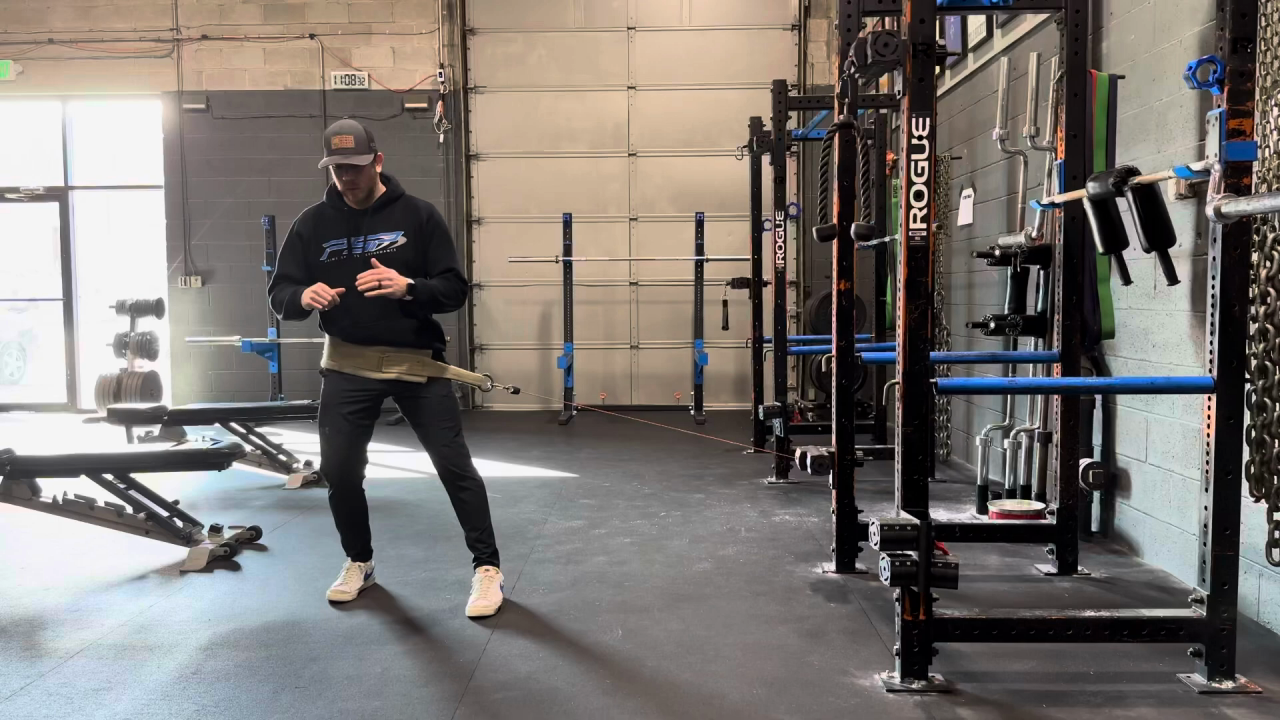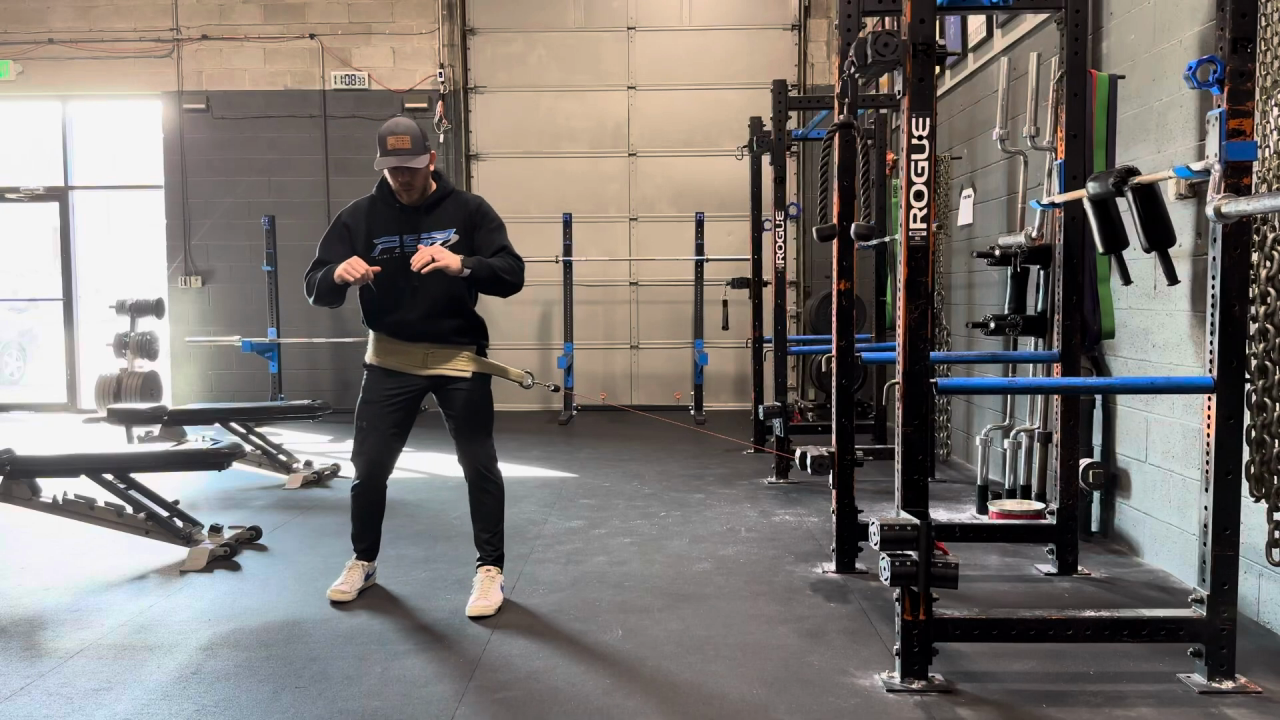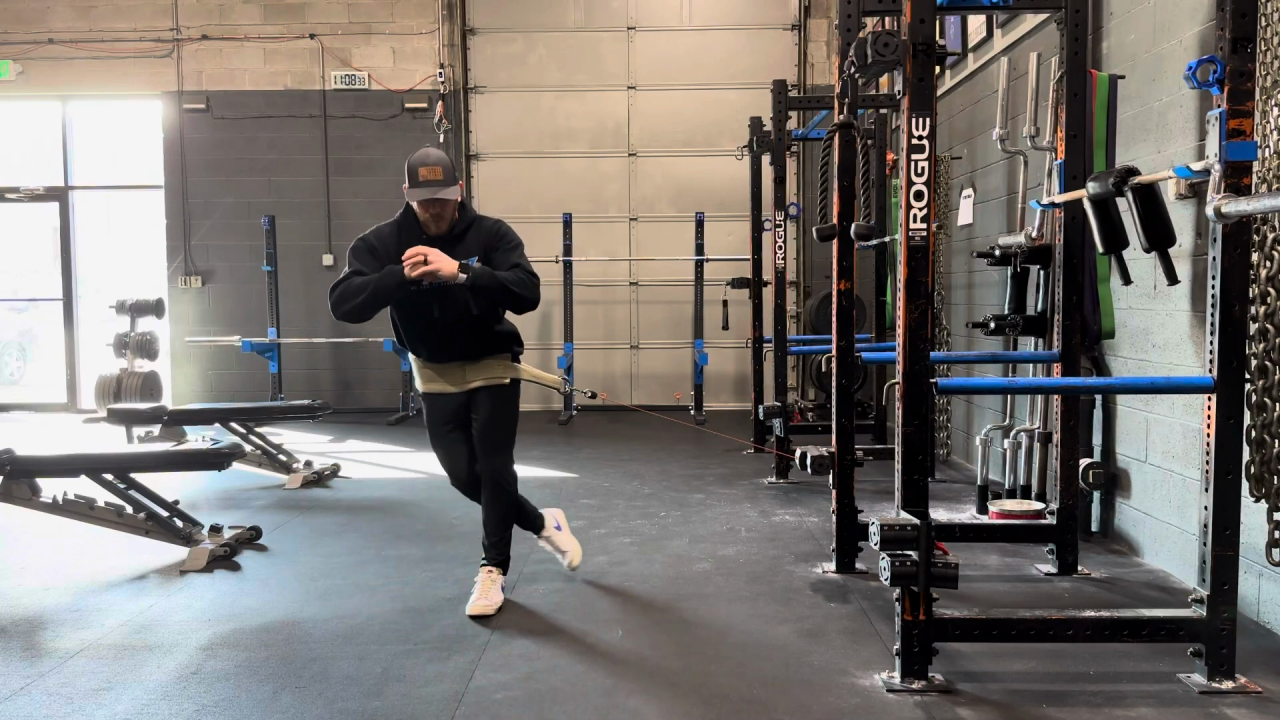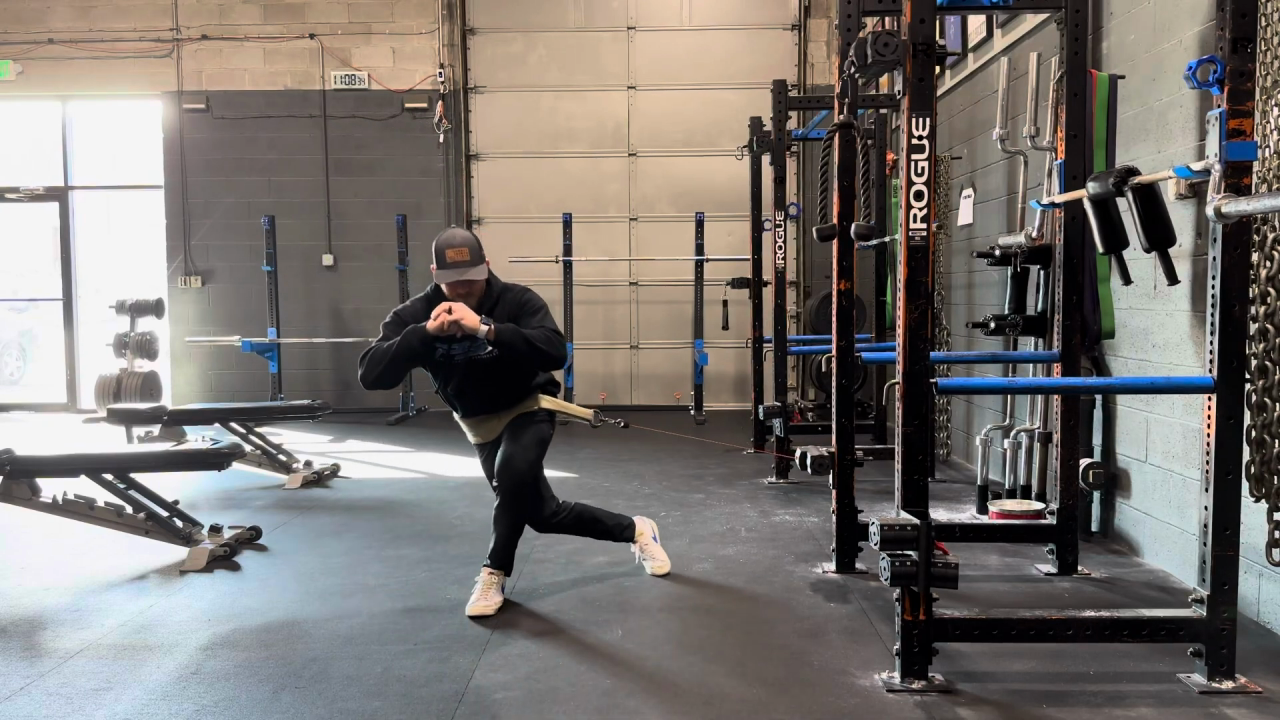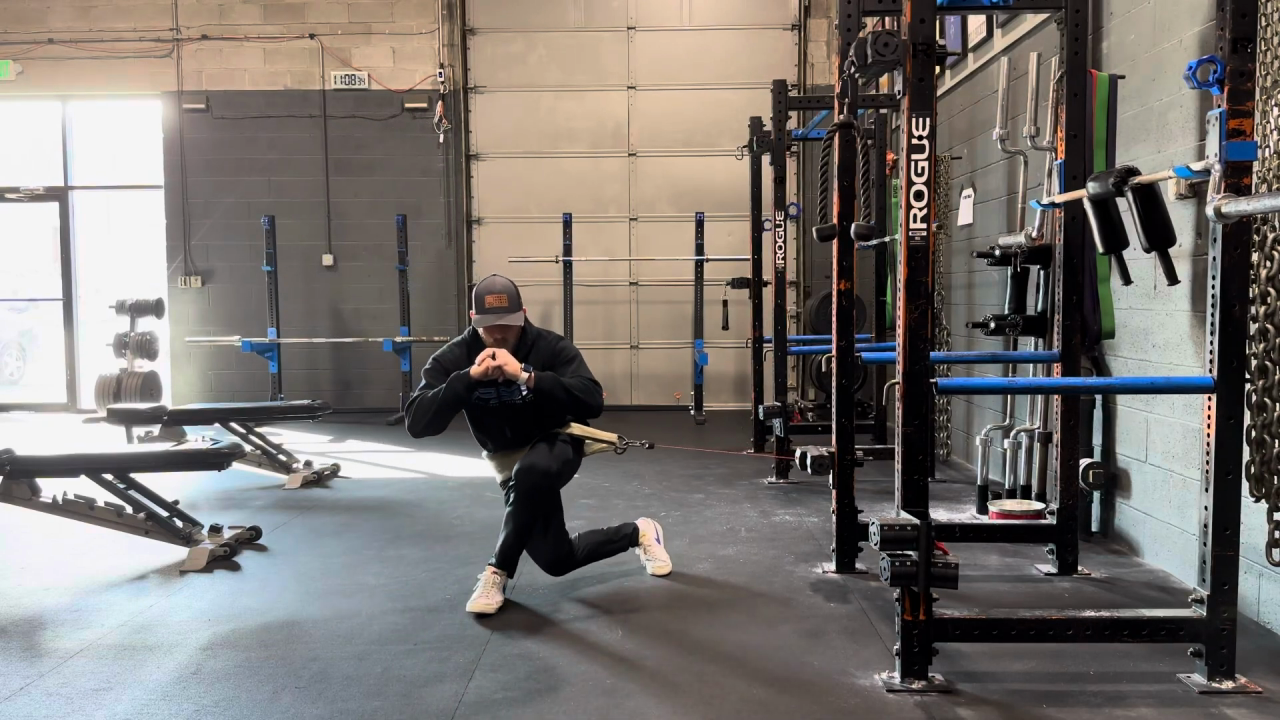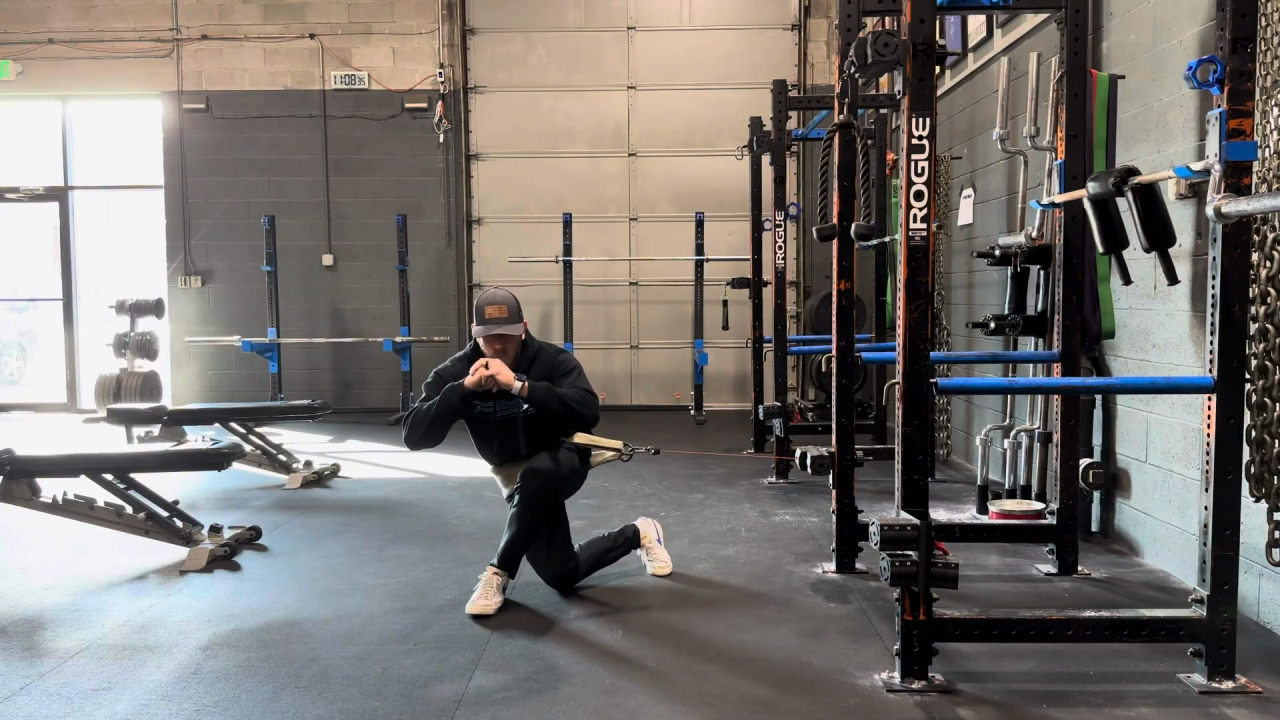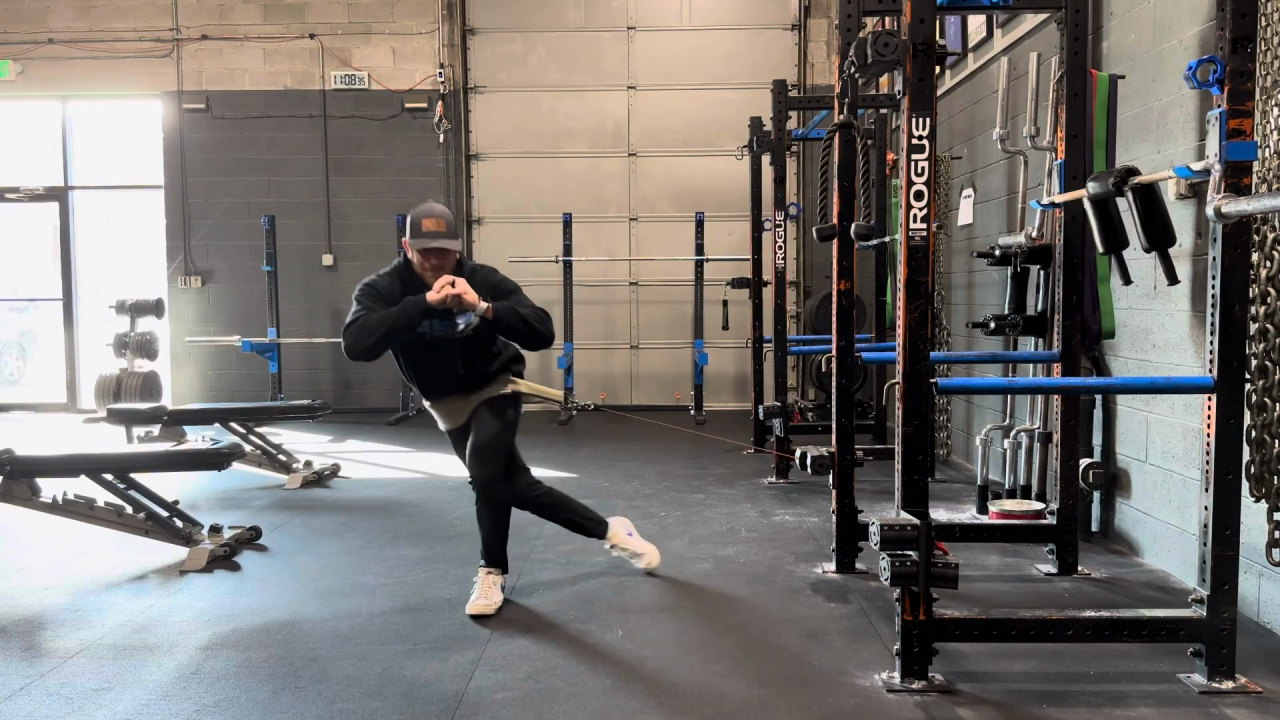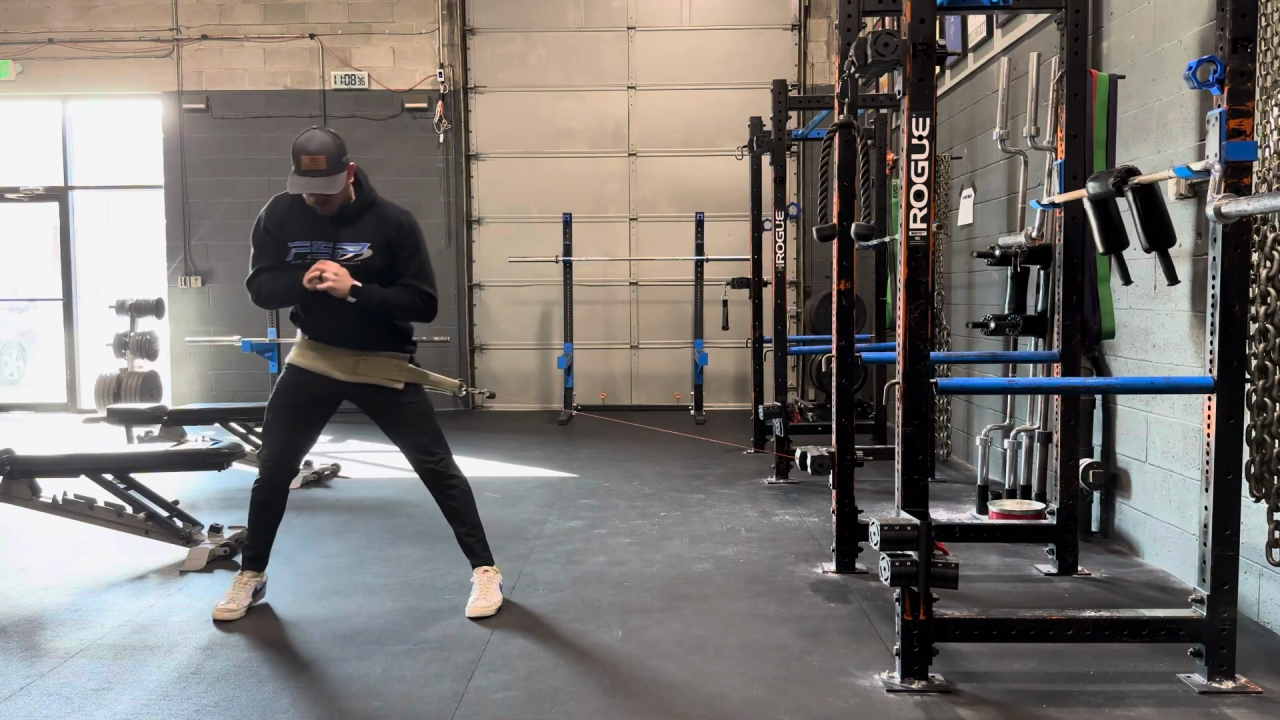
dt=0.5s
person 1, frame 1
left shoulder: (418, 216)
right shoulder: (312, 224)
left elbow: (455, 290)
right elbow: (279, 294)
left wrist: (407, 288)
right wrist: (303, 297)
left hip: (416, 360)
right hip: (348, 364)
left knee: (454, 465)
right knee: (338, 470)
left ankle: (487, 568)
right ankle: (359, 562)
person 1, frame 2
left shoulder: (468, 210)
right shoulder: (360, 217)
left elbow: (512, 275)
right elbow: (316, 289)
left wrist: (460, 264)
right wrist: (338, 274)
left hip: (459, 355)
right hip: (391, 359)
left knee: (480, 465)
right knee: (369, 466)
left ankle: (489, 570)
right ankle: (363, 562)
person 1, frame 3
left shoulder: (490, 233)
right shoulder: (380, 243)
left elbow: (526, 295)
right elbow: (343, 306)
left wrist: (459, 272)
right wrist: (398, 272)
left hip: (491, 364)
right hip: (437, 375)
left knee: (493, 468)
right knee: (466, 476)
left ankle: (493, 571)
right ankle: (543, 523)
person 1, frame 4
left shoulder: (517, 300)
right shoulder: (414, 316)
left elbow: (555, 353)
right elbow: (371, 376)
left wrist: (485, 328)
right wrist: (423, 332)
left hip: (527, 407)
right hip: (480, 424)
left knee: (514, 472)
right knee: (542, 513)
left ankle: (494, 575)
right ankle: (634, 530)
person 1, frame 5
left shoulder: (551, 347)
right shoulder: (453, 359)
left elbow: (592, 403)
right elbow: (416, 424)
left wrist: (525, 376)
right wrist: (468, 378)
left hip: (556, 444)
right hip: (508, 462)
left knee: (531, 474)
right knee: (557, 560)
left ankle: (497, 573)
right ankle: (637, 533)
person 1, frame 6
left shoulder: (553, 360)
right shoulder: (454, 373)
left elbow: (587, 414)
right elbow: (414, 436)
left wrist: (518, 385)
right wrist: (463, 389)
left hip: (562, 457)
right hip: (515, 476)
left knee: (536, 479)
right knee: (562, 576)
left ankle: (498, 574)
right ankle: (638, 534)
person 1, frame 7
left shoulder: (485, 280)
right shoulder: (382, 288)
left elbow: (543, 333)
right elbow: (357, 344)
left wrist: (482, 307)
right wrist: (424, 303)
left hip: (495, 390)
right hip: (449, 407)
left knee: (488, 471)
right knee: (517, 488)
left ankle: (493, 572)
right ankle: (610, 530)
person 1, frame 8
left shoulder: (392, 222)
right shoulder: (279, 215)
left elbow: (423, 303)
right elbow: (261, 289)
left wrist: (354, 290)
right wrist: (303, 282)
left hip: (384, 361)
right hip: (316, 355)
left knee: (436, 466)
right knee: (273, 467)
left ankle: (485, 571)
right ankle: (251, 576)
